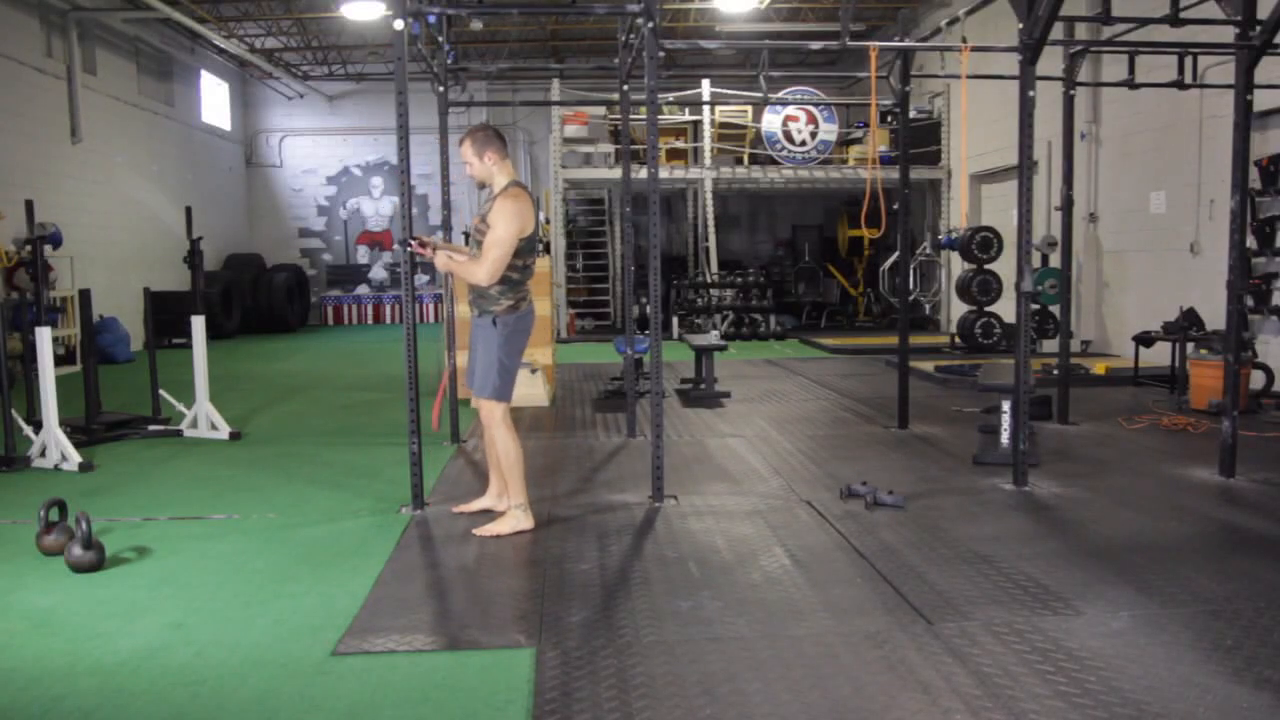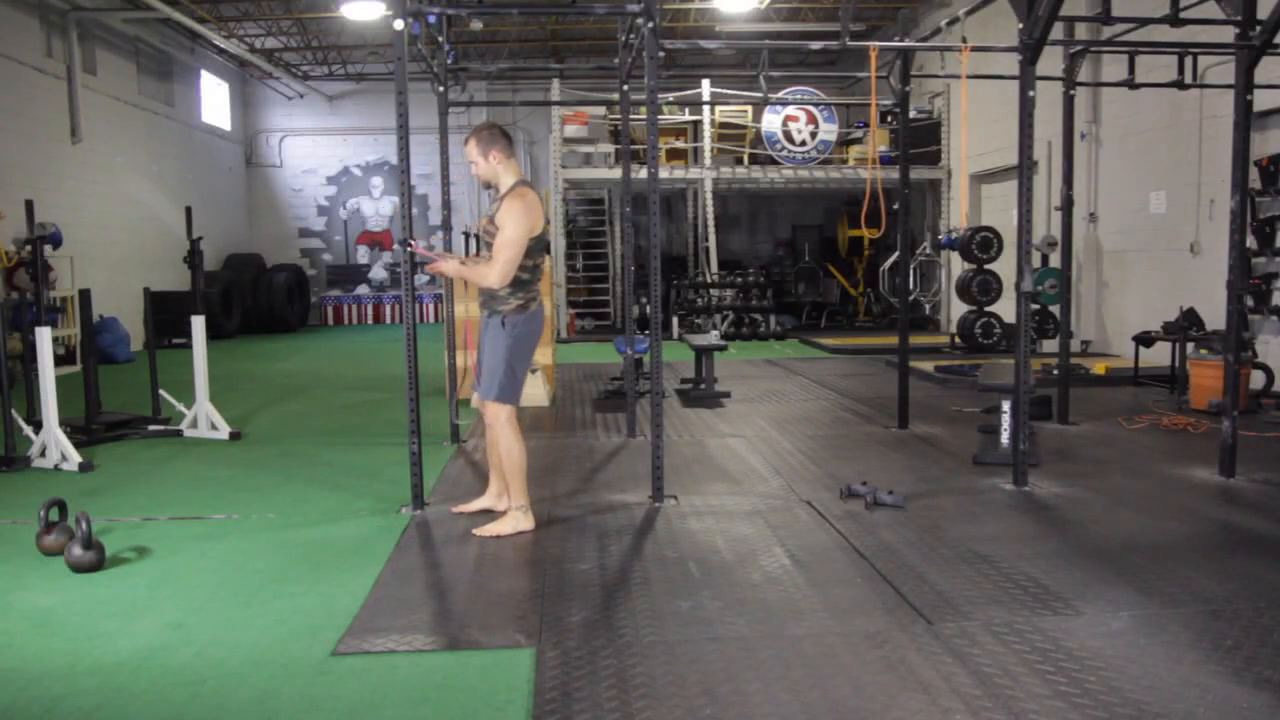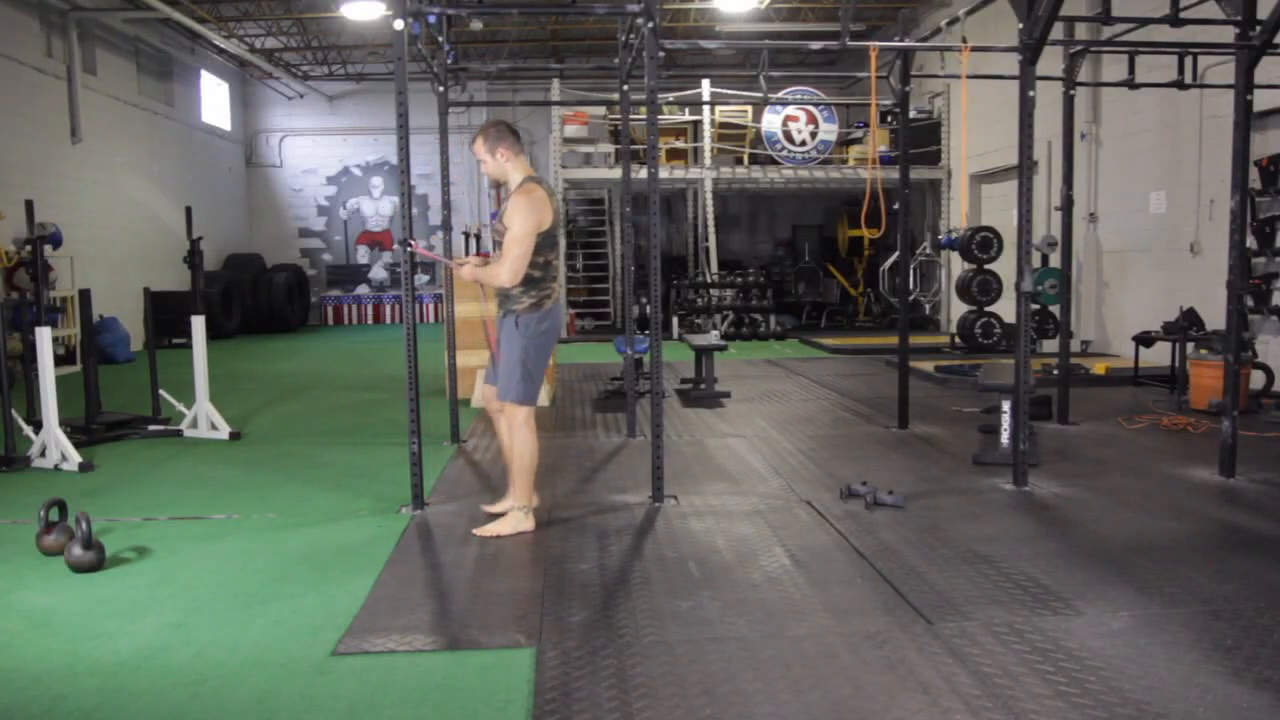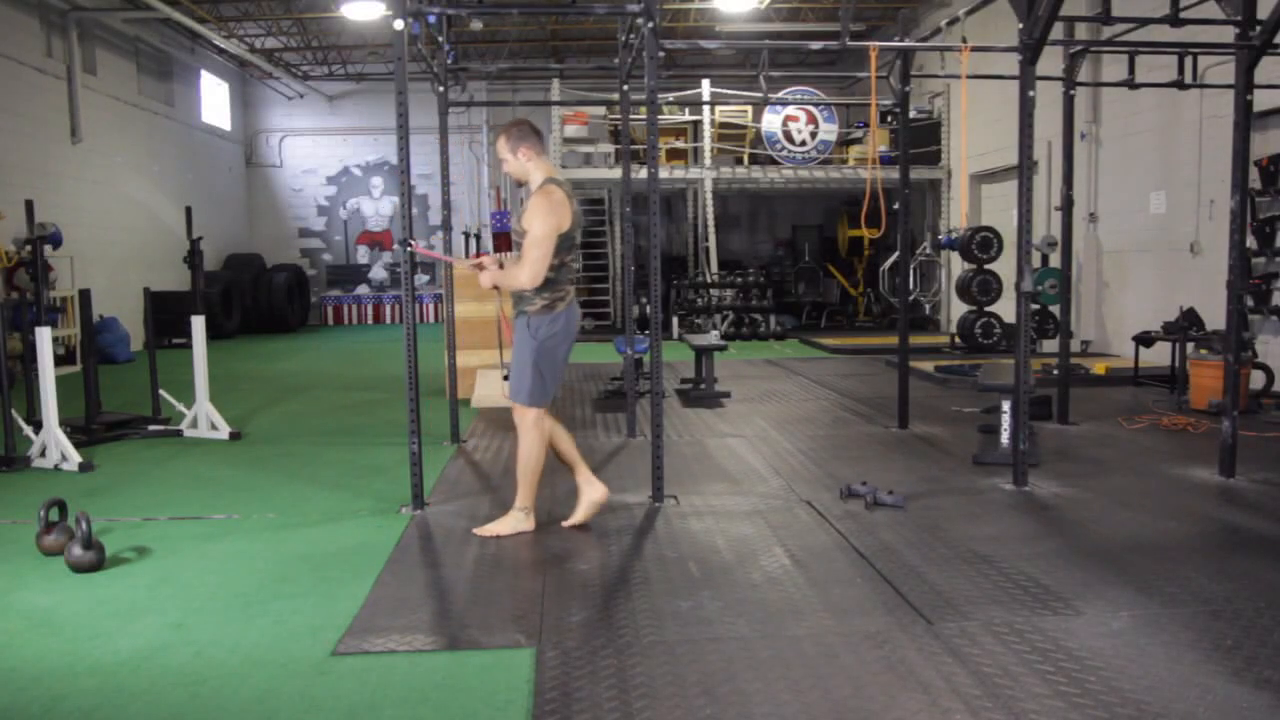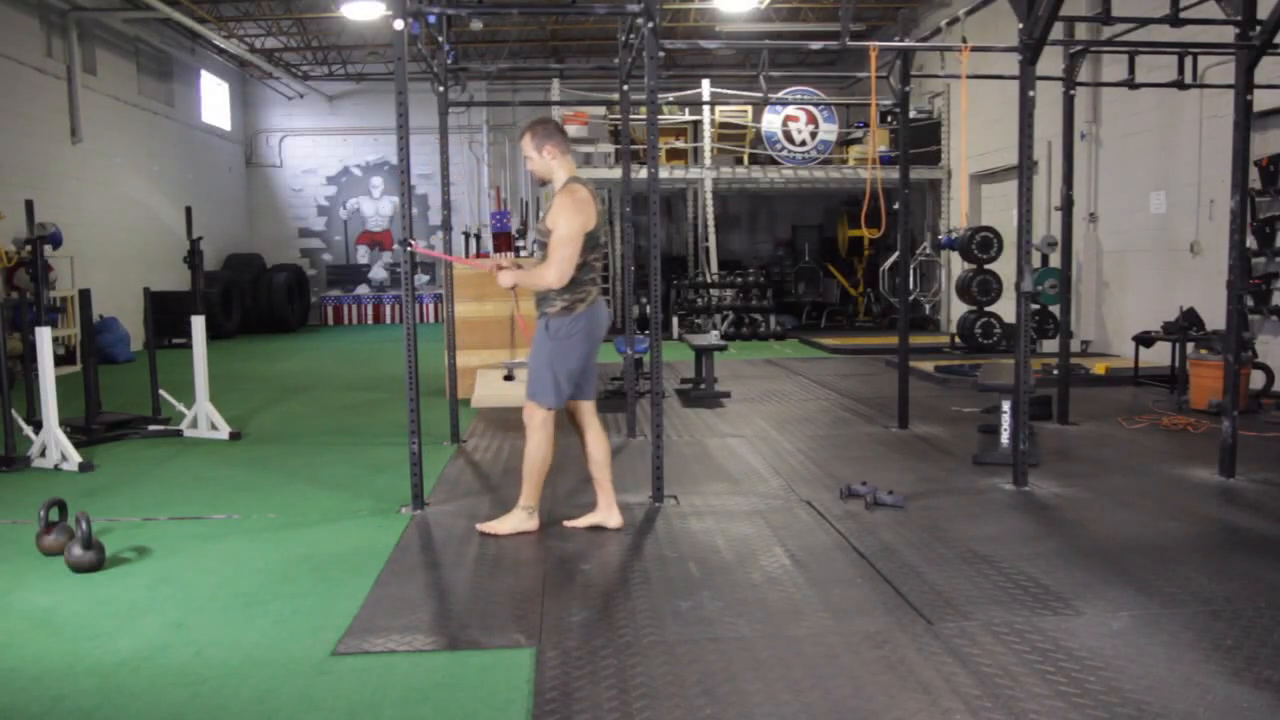
dt=0.2s
person 1, frame 1
left shoulder: (512, 203)
right shoulder: (500, 198)
left elbow: (486, 272)
left wrist: (447, 265)
right wrist: (441, 250)
left hip: (503, 318)
right hip: (490, 316)
left knee: (495, 412)
right knee: (486, 408)
left ankle: (520, 511)
right ankle: (497, 493)
person 1, frame 2
left shoulder: (520, 203)
right shoulder: (507, 197)
left elbow: (498, 275)
left wrist: (458, 271)
right wrist: (458, 263)
left hip: (513, 318)
right hip: (501, 316)
left knee: (499, 413)
right knee: (489, 407)
left ankle: (520, 512)
right ankle: (497, 492)
person 1, frame 3
left shoulder: (526, 198)
right shoulder: (528, 192)
left elbow: (509, 274)
left wrist: (475, 273)
right wrist: (483, 263)
left hip: (529, 317)
right hip: (521, 315)
left knee: (517, 413)
right knee: (494, 399)
left ankle: (522, 513)
right ankle: (520, 490)
person 1, frame 4
left shoulder: (545, 200)
right shoulder: (555, 192)
left elbow: (530, 276)
left wrist: (494, 278)
right wrist: (501, 265)
left hip: (543, 318)
right hip: (547, 315)
left knee: (527, 415)
right knee: (530, 410)
left ankle: (522, 513)
right ankle: (588, 484)
person 1, frame 5
left shoulder: (570, 199)
right shoulder: (579, 192)
left elbow: (556, 276)
left wrist: (515, 278)
right wrist: (521, 268)
left hip: (568, 319)
right hip: (580, 314)
left knee: (537, 416)
right knee: (584, 413)
left ankle: (526, 512)
right ankle: (607, 508)
